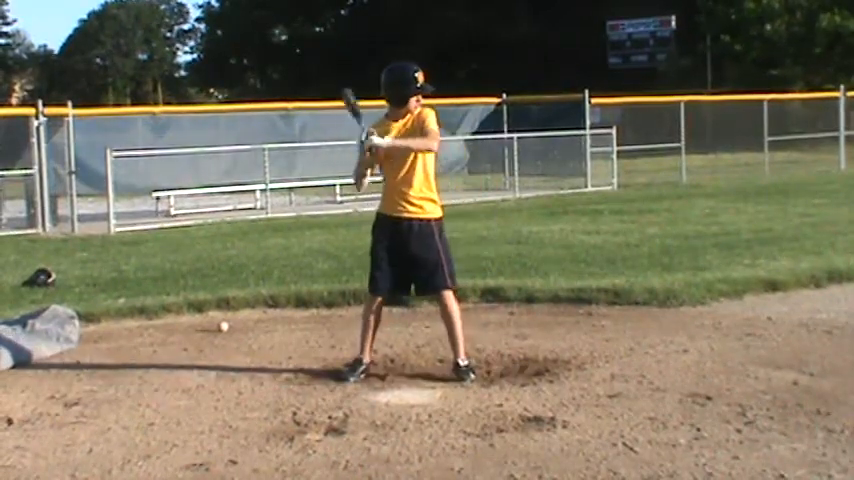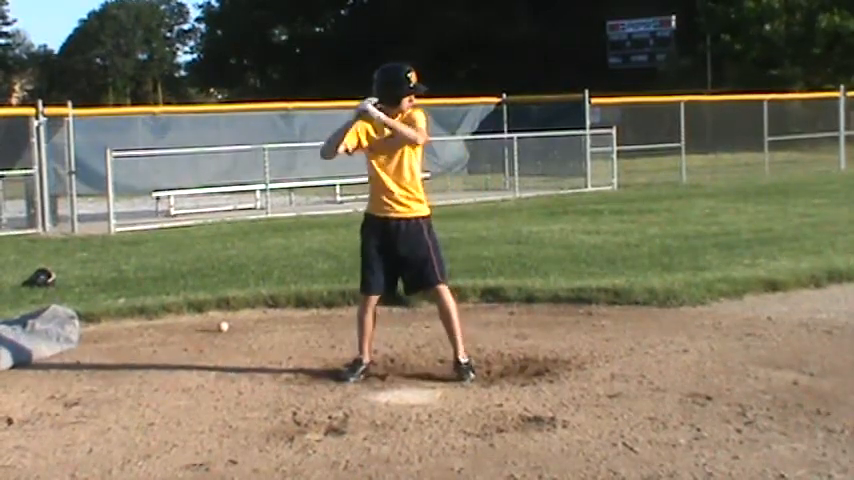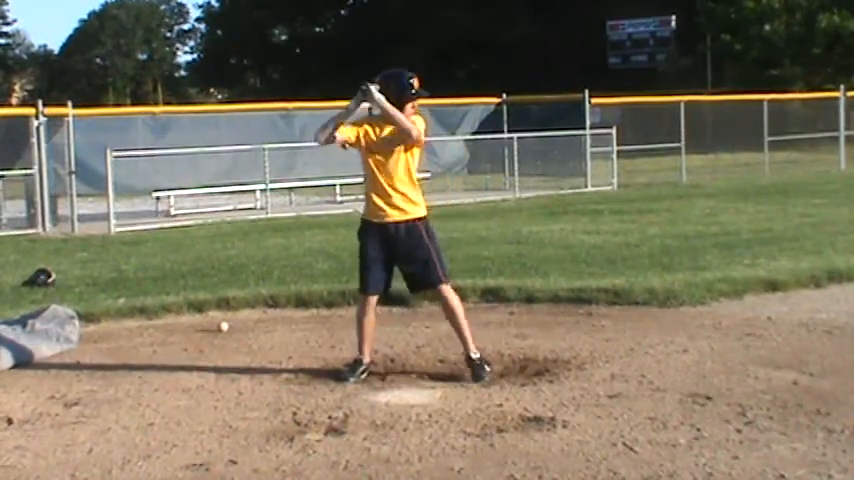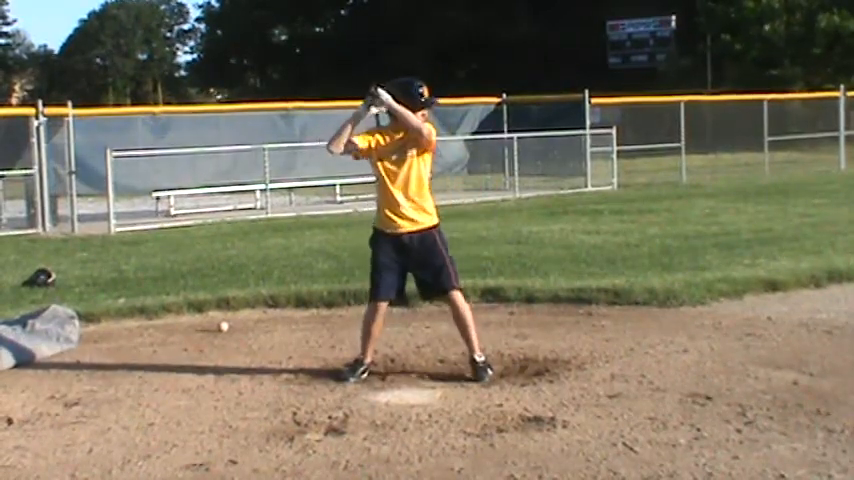
dt=0.2s
person 1, frame 1
left shoulder: (424, 116)
right shoulder: (377, 129)
left elbow: (432, 143)
right elbow: (359, 180)
left wrist: (388, 143)
right wrist: (366, 154)
left hip: (425, 219)
right hip: (389, 220)
left knee: (444, 292)
right knee: (376, 295)
left ankle: (461, 360)
right ankle: (364, 359)
person 1, frame 2
left shoulder: (414, 117)
right shoulder: (364, 127)
left elbow: (417, 139)
right elbow: (326, 153)
left wrist: (378, 117)
right wrist: (353, 120)
left hip: (414, 218)
right hip: (378, 220)
left knee: (439, 288)
right knee: (370, 295)
left ankle: (461, 358)
right ankle: (363, 359)
person 1, frame 3
left shoulder: (414, 122)
right shoulder: (363, 127)
left elbow: (413, 135)
right elbow: (322, 138)
left wrist: (380, 102)
right wrist: (353, 106)
left hip: (412, 221)
right hip: (375, 224)
left knee: (442, 287)
right knee: (368, 296)
left ankle: (473, 355)
right ankle: (363, 359)
person 1, frame 4
left shoulder: (425, 134)
right shoulder: (374, 138)
left elbow: (422, 132)
right elbow: (335, 147)
left wrist: (390, 102)
right wrist: (362, 112)
left hip: (424, 229)
right hip: (388, 234)
left knee: (453, 294)
right knee: (378, 302)
left ankle: (478, 358)
right ankle: (364, 360)
